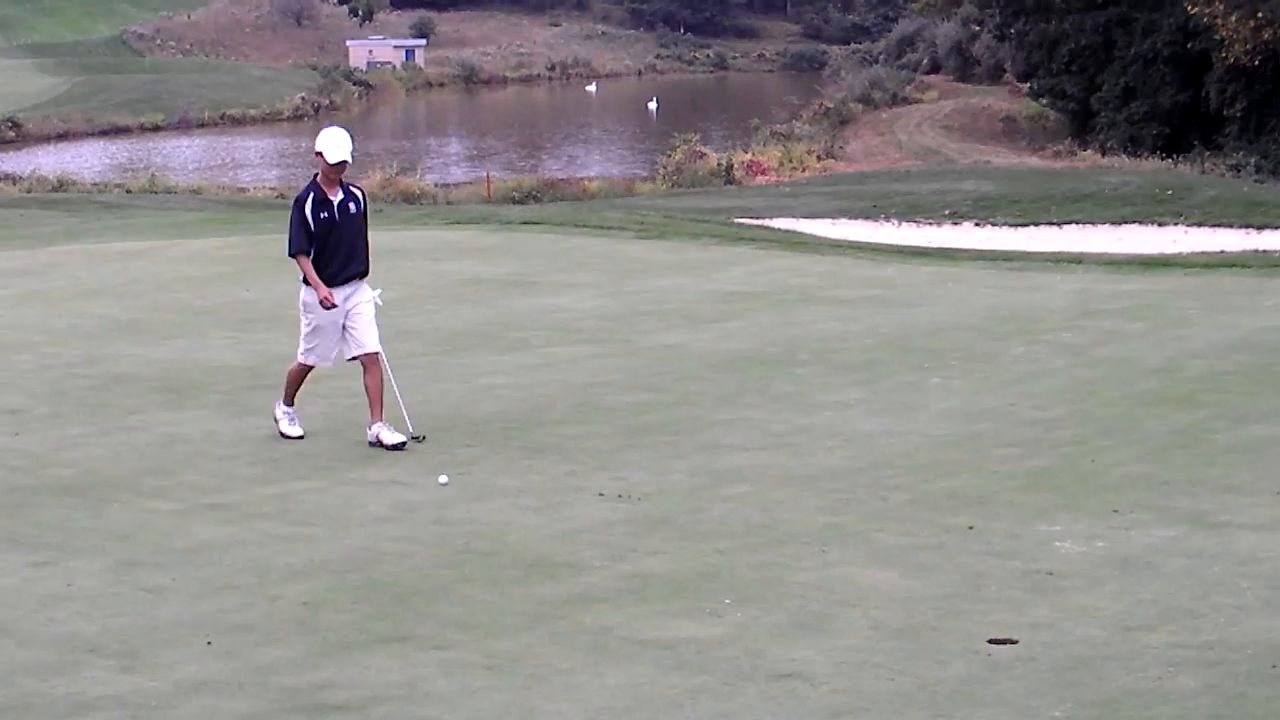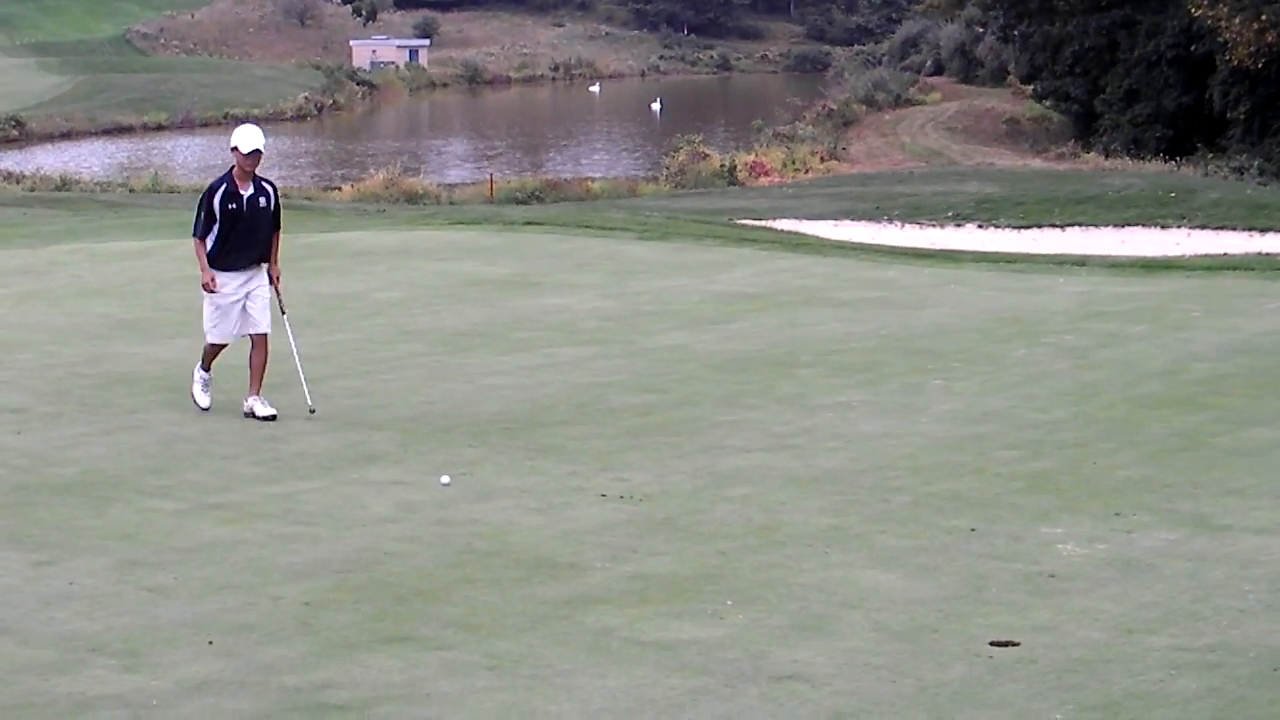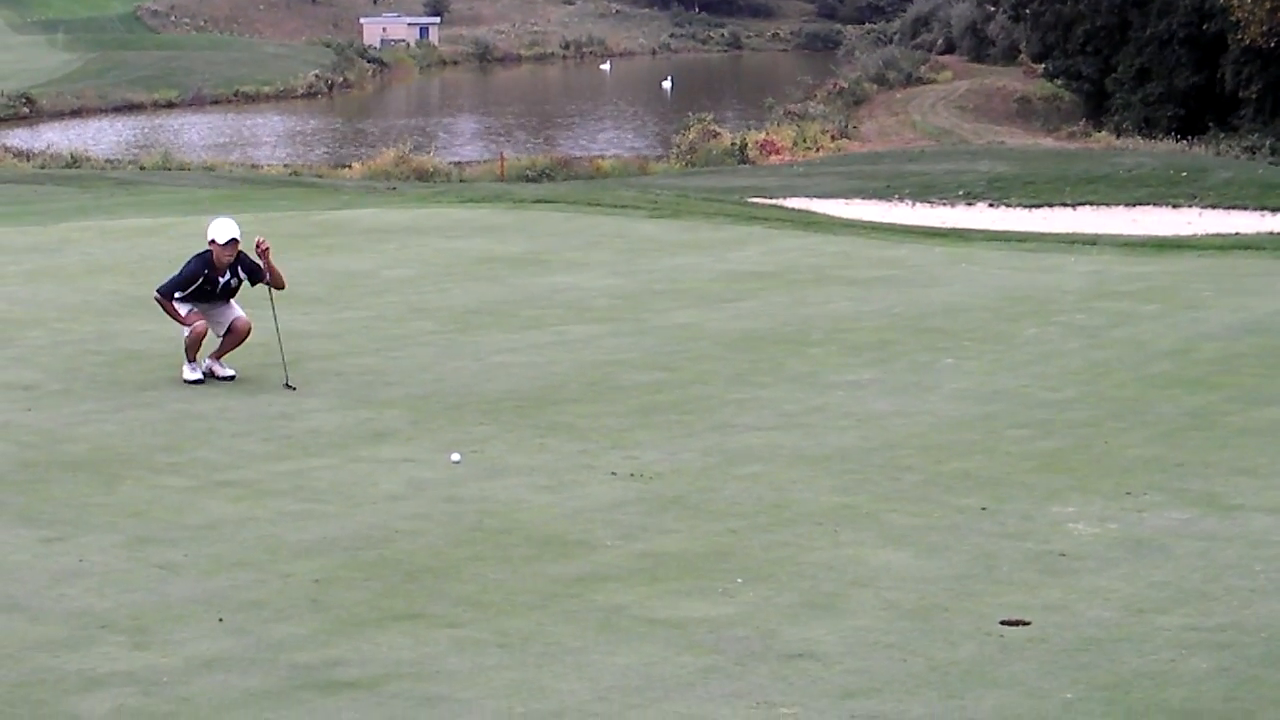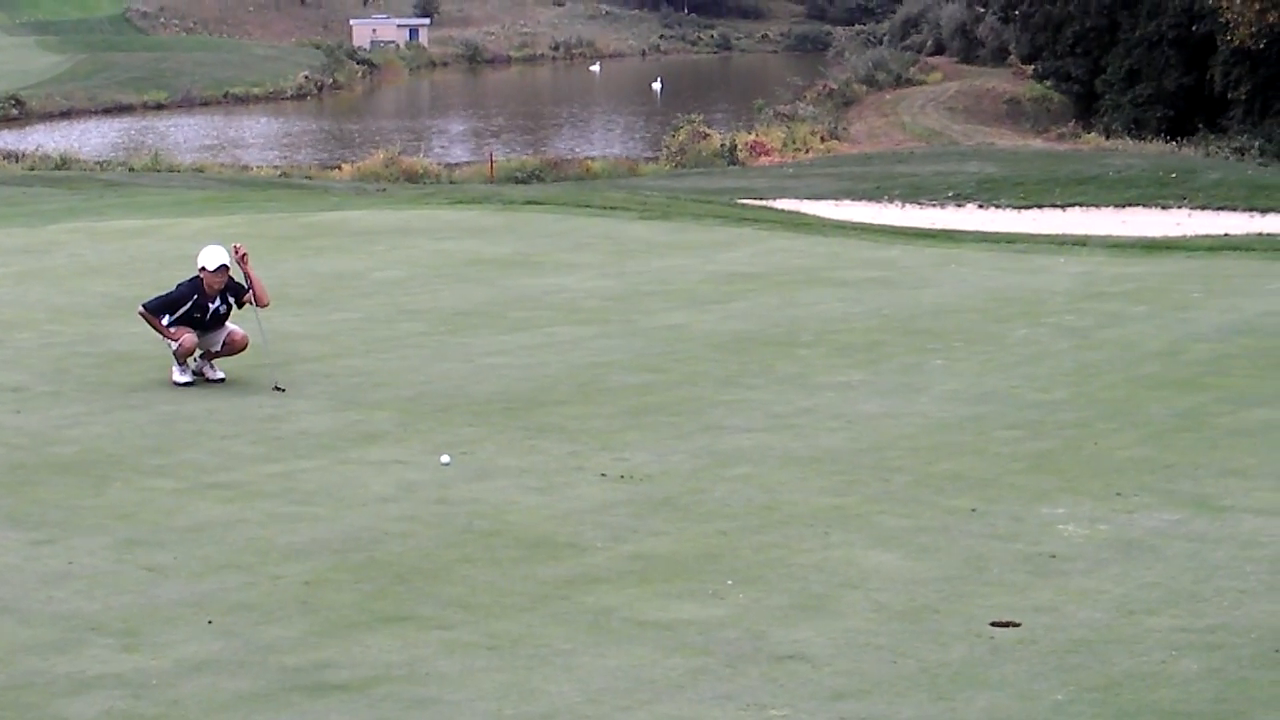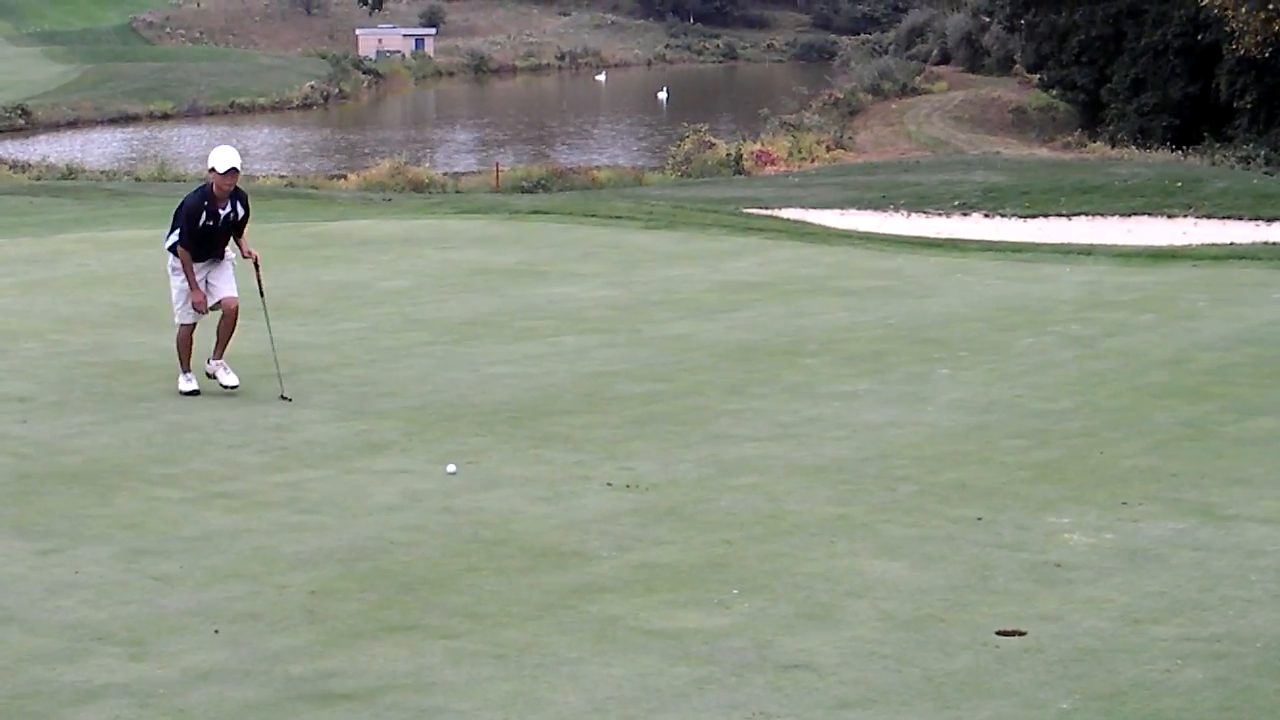
dt=1s
person 1, frame 1
left shoulder: (357, 196)
right shoulder: (305, 201)
right elbow: (300, 253)
left wrist: (364, 281)
right wrist: (319, 287)
left hip: (357, 289)
right hip: (323, 294)
left knee: (371, 356)
right knee: (309, 359)
left ankle: (377, 426)
right ankle: (285, 407)
person 1, frame 2
left shoulder: (268, 190)
right shoulder: (216, 191)
left elbow: (274, 229)
right elbow: (200, 236)
left wrist: (273, 264)
right wrist: (205, 270)
left hip: (256, 274)
right hip: (223, 275)
left knee: (260, 336)
right knee: (220, 337)
left ankle: (254, 398)
right ankle: (202, 373)
person 1, frame 3
left shoulder: (242, 263)
right shoulder: (197, 268)
left elbow: (279, 285)
right elbow: (160, 295)
left wrist: (267, 260)
right wrist: (183, 319)
left hip: (219, 302)
right hip: (188, 302)
left knee: (243, 326)
right knee: (200, 327)
left ankle: (213, 361)
right ankle: (190, 364)
person 1, frame 4
left shoulder: (230, 288)
right shoulder: (187, 292)
left elbow: (263, 301)
right elbow: (144, 310)
left wrist: (246, 268)
right wrist: (169, 335)
left hip: (211, 330)
right hip: (181, 329)
left knee: (240, 340)
right knee: (189, 342)
left ankle: (204, 362)
right ankle: (180, 365)
person 1, frame 5
left shoulder: (240, 199)
right shoulder: (195, 203)
right elbow: (183, 248)
left wrist: (245, 248)
right wrist: (195, 289)
left hip: (218, 258)
right hip: (186, 261)
left knee: (231, 306)
right knee: (188, 320)
left ankle: (216, 361)
right ankle: (185, 374)
